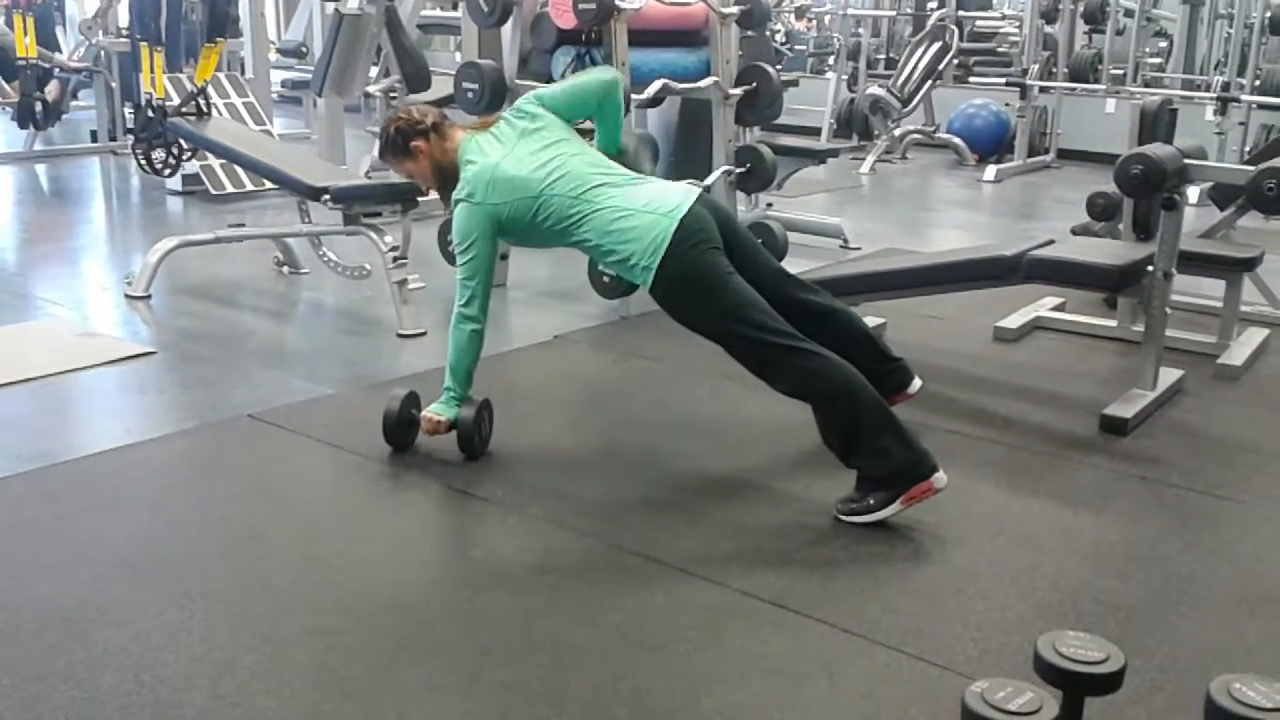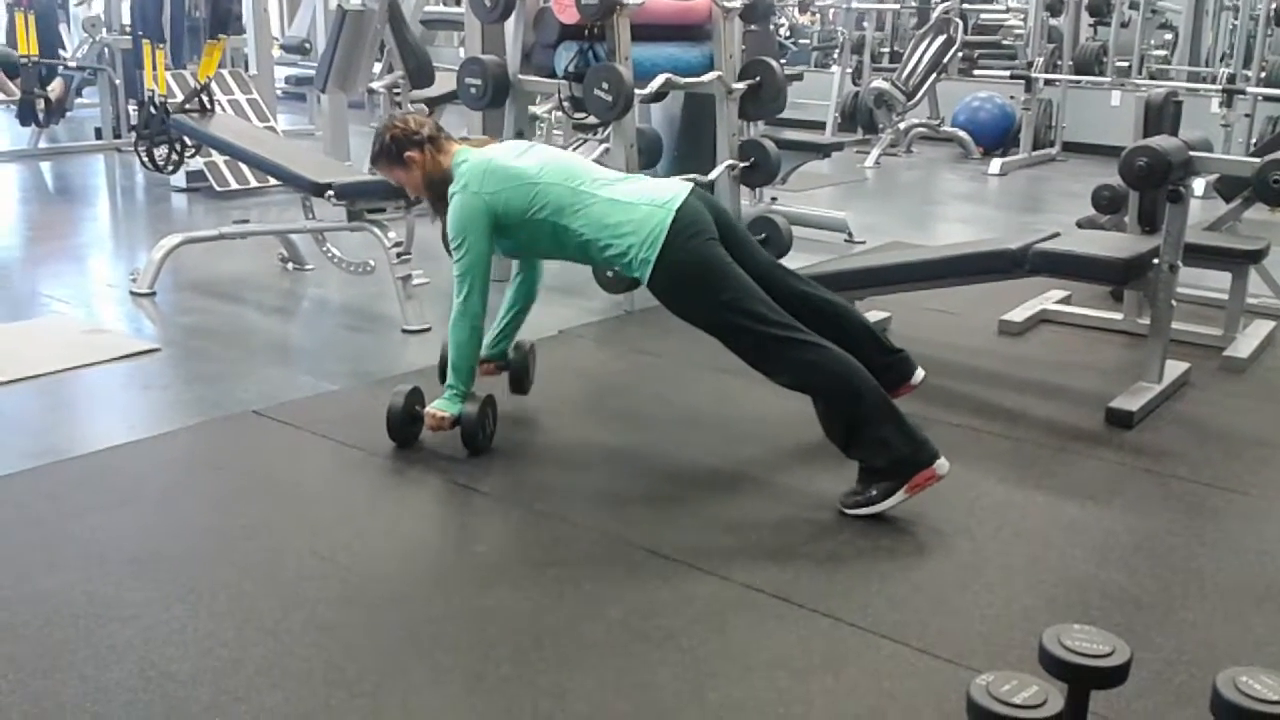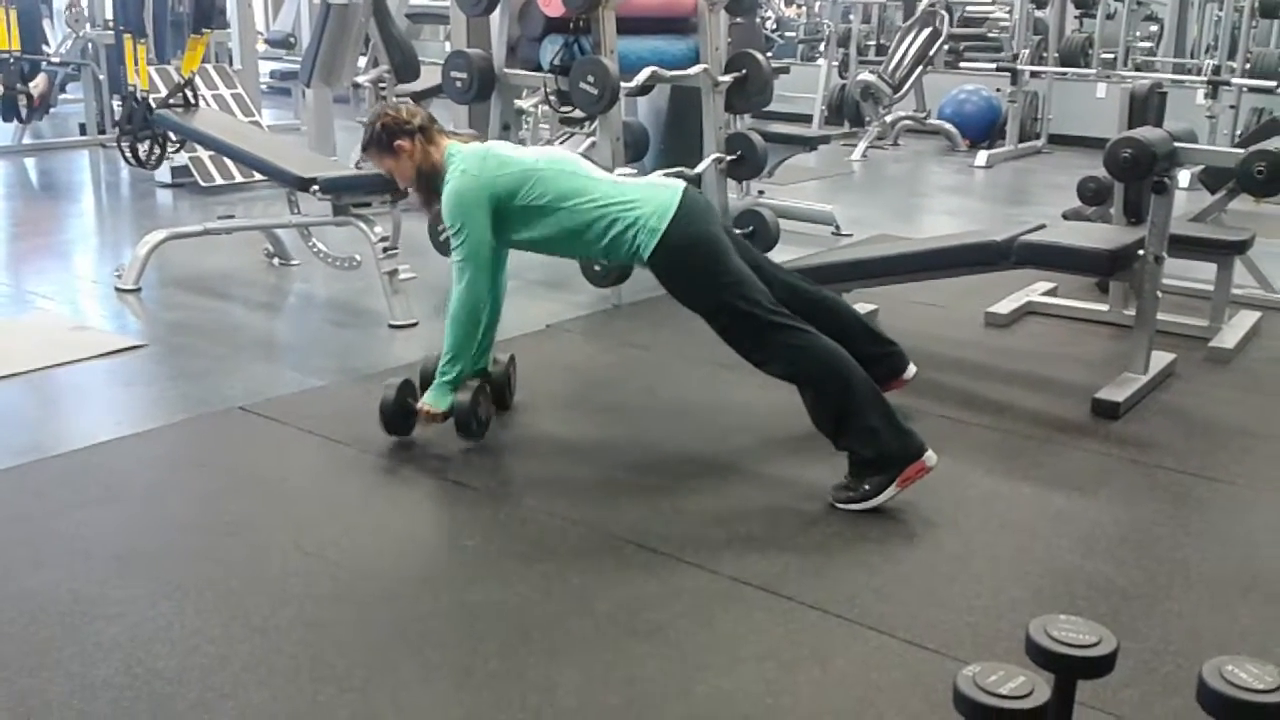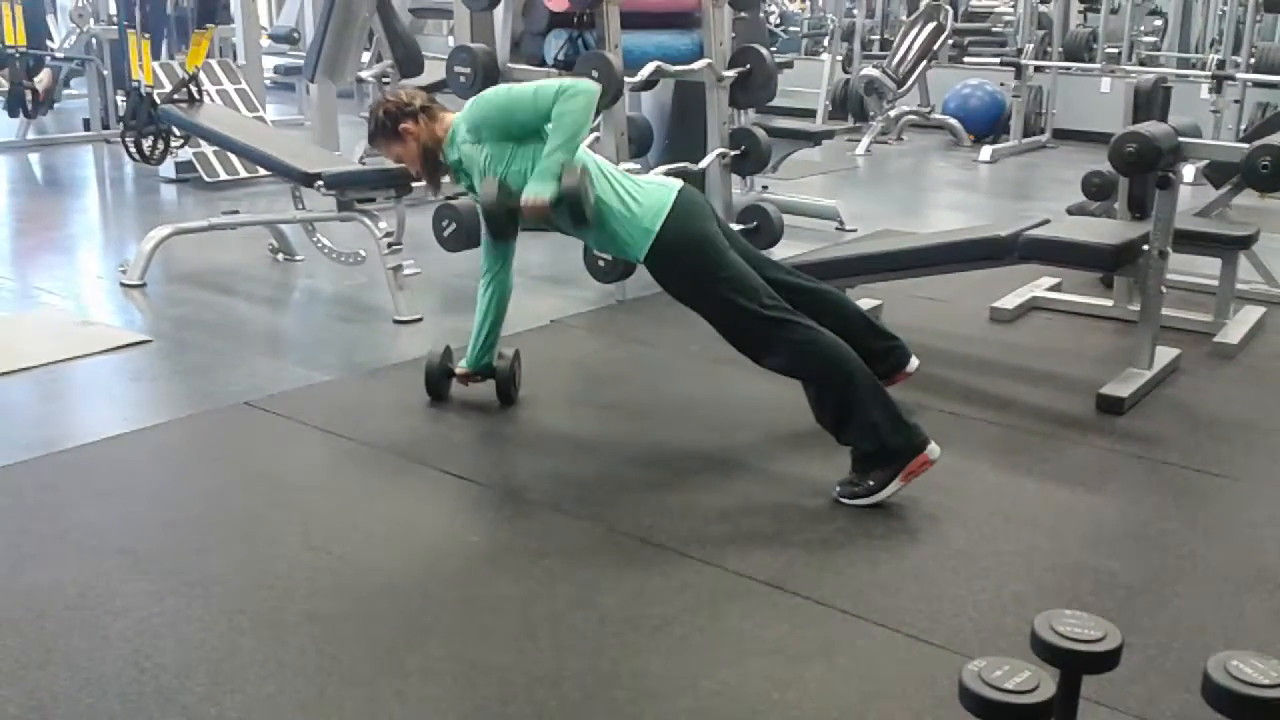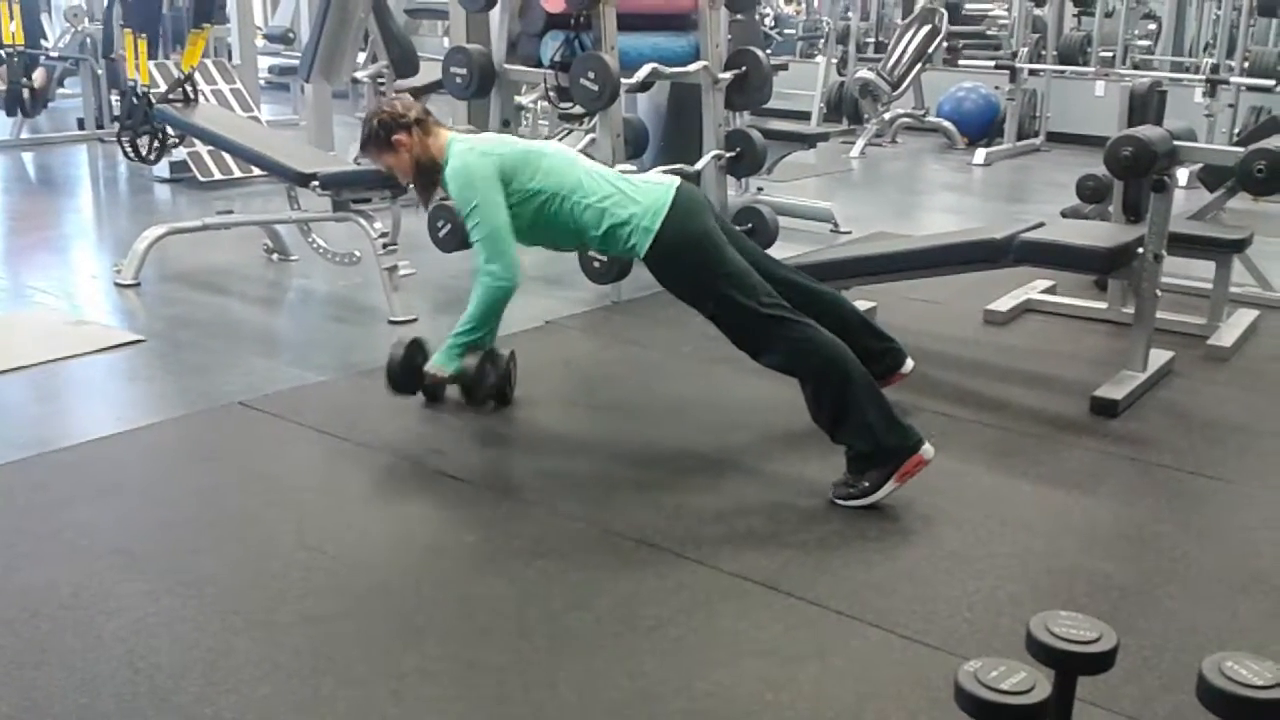
dt=0.5s
person 1, frame 1
left shoulder: (474, 198)
right shoulder: (522, 115)
left elbow: (471, 305)
right elbow: (608, 80)
left wrist: (452, 400)
left hip: (664, 254)
right hip: (690, 206)
left knee: (785, 352)
right knee: (792, 296)
left ankle: (901, 471)
right ankle: (891, 379)
person 1, frame 2
left shoulder: (468, 196)
right shoulder: (503, 154)
left elbow: (468, 300)
right elbow: (528, 259)
left wrist: (455, 394)
right wrist: (498, 347)
left hip: (664, 246)
right hip: (684, 202)
left knee: (781, 342)
right knee: (788, 293)
left ankle: (902, 461)
right ankle: (892, 370)
person 1, frame 3
left shoulder: (462, 184)
right shoulder: (482, 160)
left elbow: (471, 288)
right elbow: (493, 274)
left wrist: (445, 385)
right wrist: (477, 364)
left hip: (664, 233)
right hip: (673, 204)
left knee: (776, 334)
right knee: (782, 292)
left ankle: (891, 456)
right ankle: (884, 365)
person 1, frame 4
left shoulder: (482, 115)
right shoulder: (472, 168)
left elbow: (582, 91)
right elbow: (496, 267)
left wrist: (546, 180)
right wrist: (478, 358)
left hip: (660, 227)
right hip: (668, 213)
left knee: (776, 330)
right knee: (780, 288)
left ankle: (896, 448)
right ankle: (887, 359)
person 1, frame 5
left shoulder: (467, 167)
right shoulder: (476, 154)
left elbow: (500, 277)
right elbow: (494, 264)
left wrist: (451, 352)
right wrist: (476, 358)
left hip: (661, 229)
right hip: (670, 203)
left knee: (776, 329)
right knee: (779, 288)
left ankle: (889, 450)
right ankle: (883, 360)
